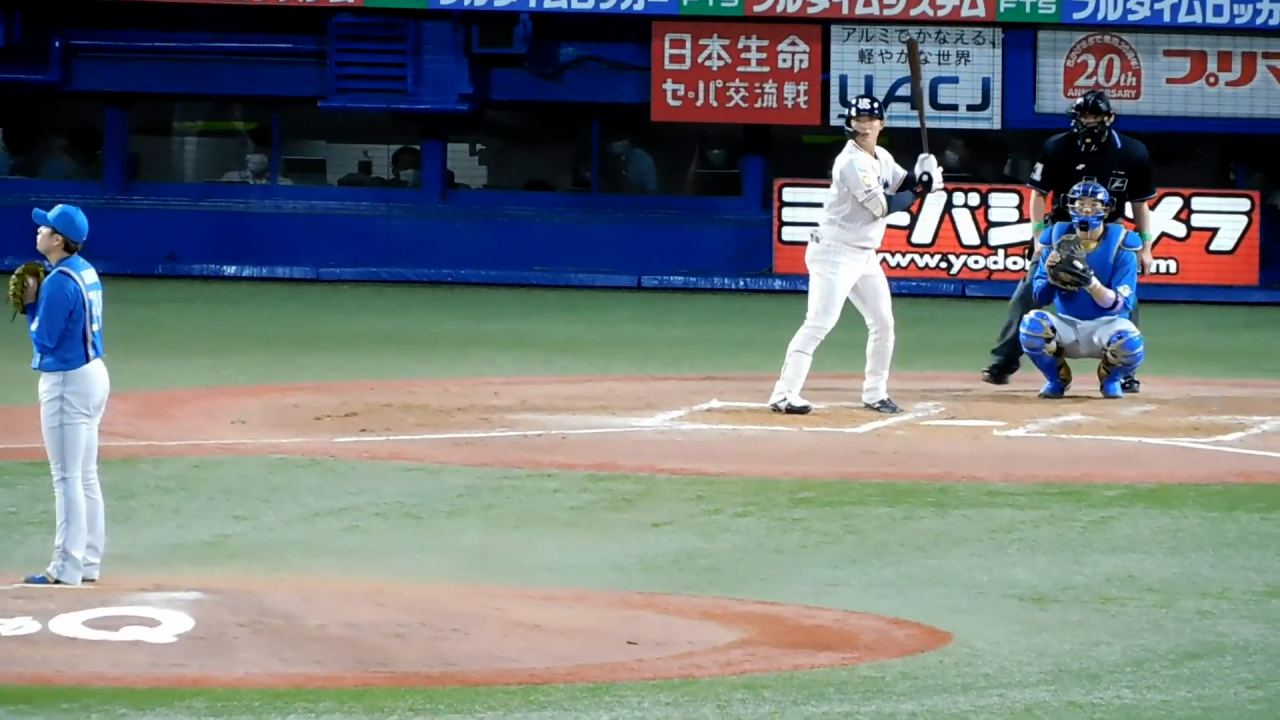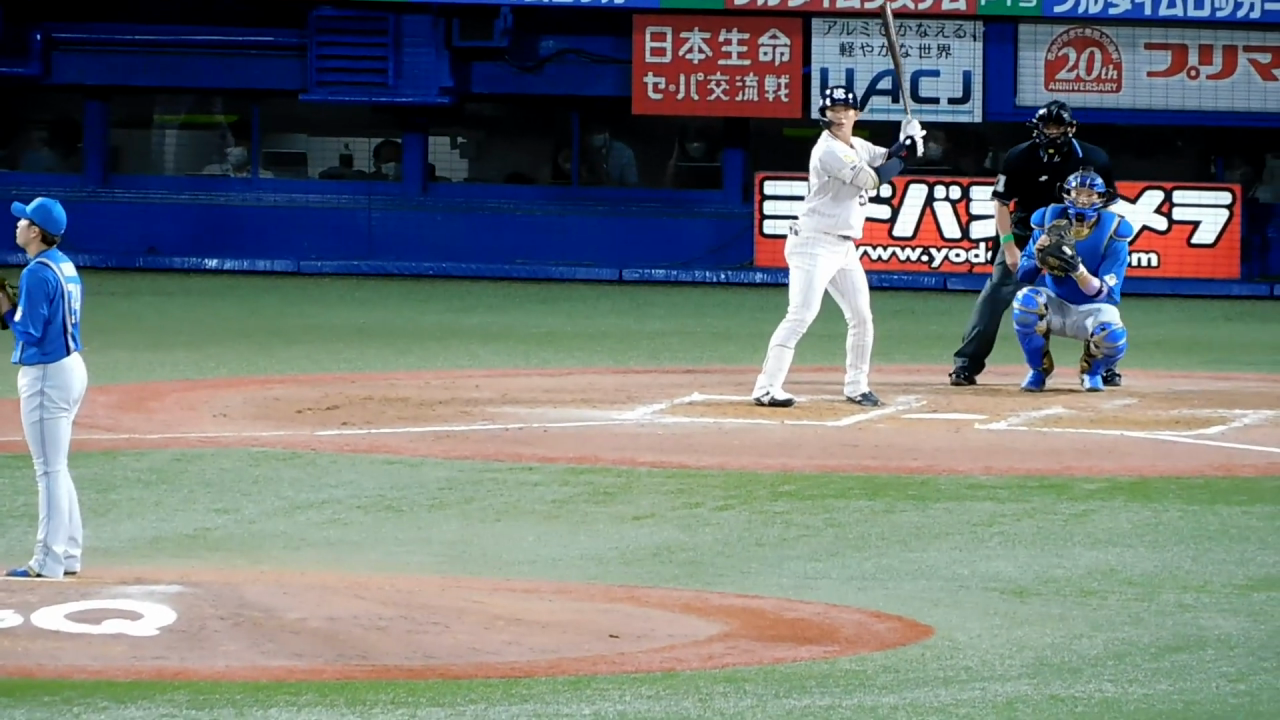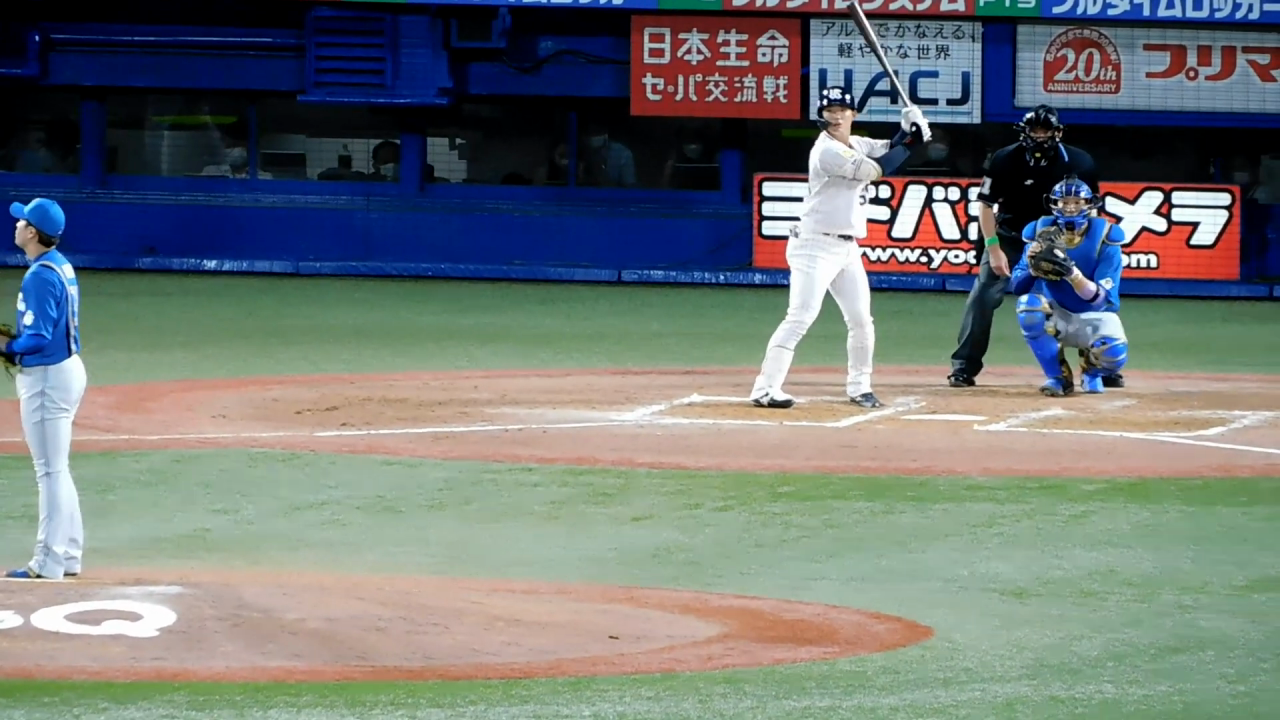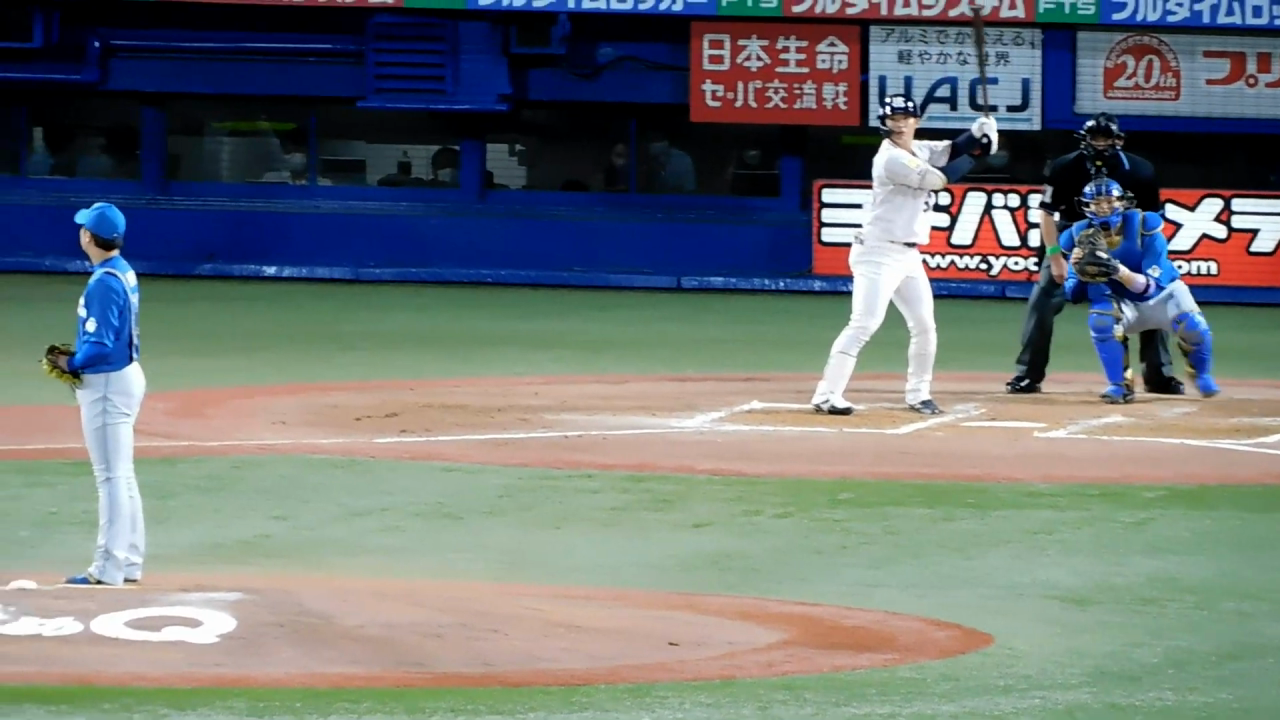
dt=0.3s
person 1, frame 1
left shoulder: (59, 281)
right shoulder: (85, 271)
left elbow: (44, 341)
left wrist: (31, 305)
right wrist: (38, 302)
left hip: (68, 382)
right hip: (92, 374)
left knee: (67, 477)
right knee: (85, 476)
left ankle: (67, 569)
right ankle: (88, 561)
person 1, frame 2
left shoulder: (37, 272)
right shoulder: (64, 265)
left hip: (47, 375)
right hip: (69, 367)
left knee: (48, 471)
right knee: (57, 469)
left ankle: (49, 562)
right ankle: (67, 554)
person 1, frame 3
left shoulder: (40, 276)
right shoulder: (60, 266)
left elbow: (38, 337)
left hip: (46, 377)
right hip: (66, 369)
left knee: (49, 471)
right knee: (58, 469)
left ankle: (49, 563)
right ankle: (69, 554)
person 1, frame 4
left shoulder: (103, 282)
right shoulder: (122, 272)
left elbow: (100, 345)
left wrist: (70, 364)
right wrist: (77, 358)
left hip: (107, 383)
right hip: (125, 375)
left knee: (111, 476)
right knee: (122, 475)
left ankle: (109, 569)
right ankle: (129, 561)
person 2, frame 1
left shoulder: (882, 157)
right shoulder: (851, 162)
left elbow: (902, 184)
right elbow: (882, 206)
left wrist: (921, 173)
right wrist: (919, 190)
left hip: (866, 254)
right hip: (835, 252)
left knee: (883, 322)
right knee: (819, 323)
left ankle: (875, 392)
right ankle: (784, 394)
person 2, frame 2
left shoulder: (858, 146)
right shoulder: (829, 150)
left elbow: (887, 159)
right elbow: (872, 180)
left wrist: (905, 141)
right wrist: (906, 153)
left hip: (845, 246)
right hip: (814, 243)
left knee: (861, 316)
right knee: (800, 316)
left ankle: (857, 386)
right ankle: (766, 388)
person 2, frame 3
left shoulder: (857, 144)
right shoulder: (826, 150)
left elbow: (889, 149)
right elbow: (876, 170)
left wrist: (907, 128)
right wrist: (910, 142)
left hip: (847, 247)
right hip: (815, 245)
left knee: (861, 319)
right knee: (800, 317)
left ankle: (859, 386)
right ankle: (766, 388)
person 2, frame 4
left shoulder: (919, 150)
right shoulder: (891, 159)
left elbow: (952, 149)
right elbow: (940, 178)
left wrist: (977, 133)
right wrist: (977, 152)
left hip: (909, 254)
right hip: (879, 253)
left knee: (924, 326)
right knee: (863, 324)
left ankle: (918, 393)
right ankle: (827, 395)
person 3, frame 1
left shoulder: (1133, 153)
right shoulder: (1057, 147)
left elbow: (1141, 203)
right elbow: (1038, 193)
left wrist: (1145, 246)
right wrist: (1038, 236)
right knee: (1029, 291)
right ankle: (1002, 360)
person 3, frame 2
left shoulder: (1094, 160)
right shoulder: (1019, 157)
right elbow: (1002, 203)
right wrist: (1009, 246)
right hip: (1026, 234)
right knee: (996, 294)
right ankle: (966, 364)
person 3, frame 3
left shoulder: (1080, 163)
right shoulder: (1004, 160)
right elbow: (986, 205)
right wrist: (994, 249)
right hip: (1011, 235)
right knee: (983, 295)
right ankle: (964, 366)
person 3, frame 4
left shoulder: (1139, 171)
right shoulder: (1065, 168)
right elbow: (1047, 214)
right wrist: (1055, 257)
right knee: (1042, 302)
left ankle: (1160, 375)
right ankle: (1028, 374)
person 4, frame 1
left shoulder: (1121, 246)
right shoulder: (1057, 239)
left elbow: (1121, 305)
right elbow: (1041, 297)
left wrist: (1091, 283)
right wrist: (1051, 275)
left hip: (1106, 324)
right hip: (1067, 324)
left knee: (1131, 345)
right knee: (1031, 326)
left ankle: (1110, 378)
right ankle: (1057, 378)
person 4, frame 2
left shoulder: (1113, 233)
right shoulder: (1049, 221)
left elbow: (1106, 294)
right elbow: (1023, 276)
left wrist: (1078, 269)
right wrist: (1039, 259)
left hip: (1093, 310)
right hip: (1056, 306)
left knee: (1114, 338)
right knee: (1025, 300)
left ankle: (1092, 370)
right ankle: (1039, 369)
person 4, frame 3
left shoulder: (1105, 239)
right shoulder: (1041, 233)
left elbow: (1102, 298)
right elbow: (1017, 288)
left wrist: (1072, 273)
right wrist: (1032, 268)
left hip: (1096, 317)
right hip: (1058, 315)
left knee: (1113, 352)
right knee: (1028, 305)
left ankle: (1092, 373)
right ankle: (1058, 377)
person 4, frame 4
left shoulder: (1144, 229)
right shoulder: (1081, 237)
left elbow: (1151, 287)
right elbow: (1074, 296)
left wrist: (1118, 270)
right wrist: (1079, 273)
left hip: (1162, 295)
right hip: (1124, 302)
left knee: (1194, 326)
right knee: (1100, 317)
left ankle: (1200, 373)
right ankle: (1119, 384)
